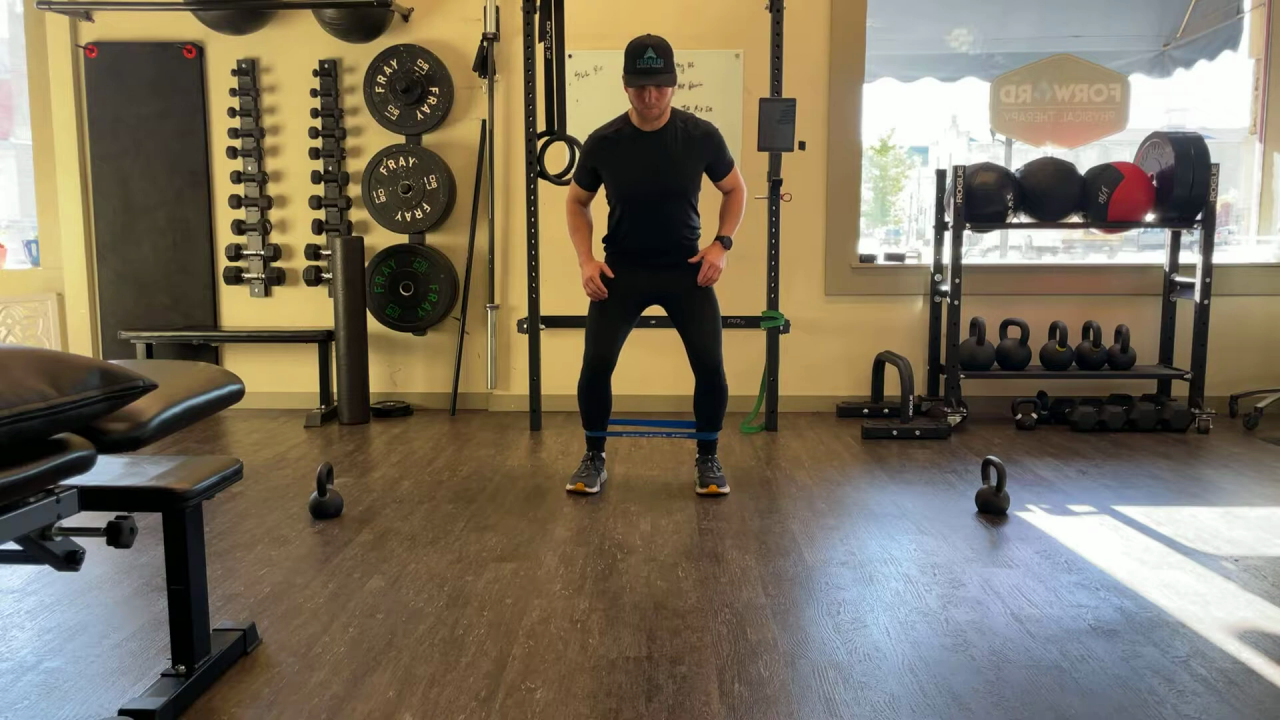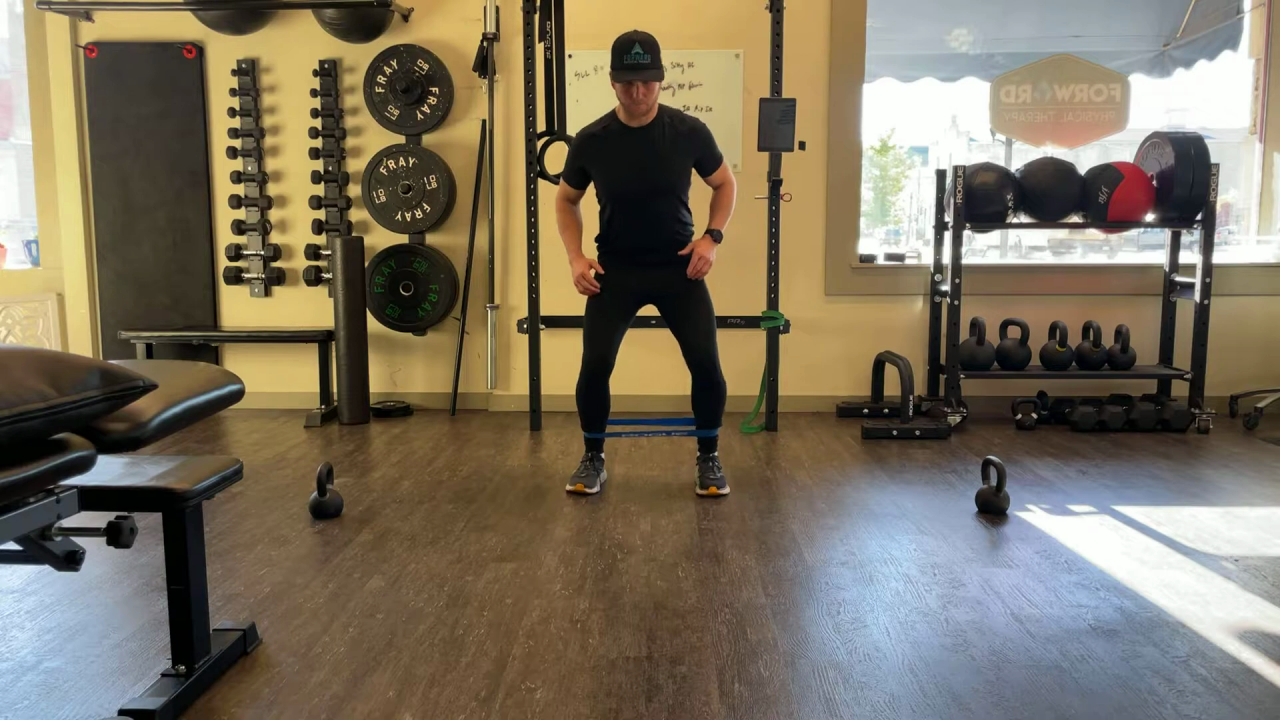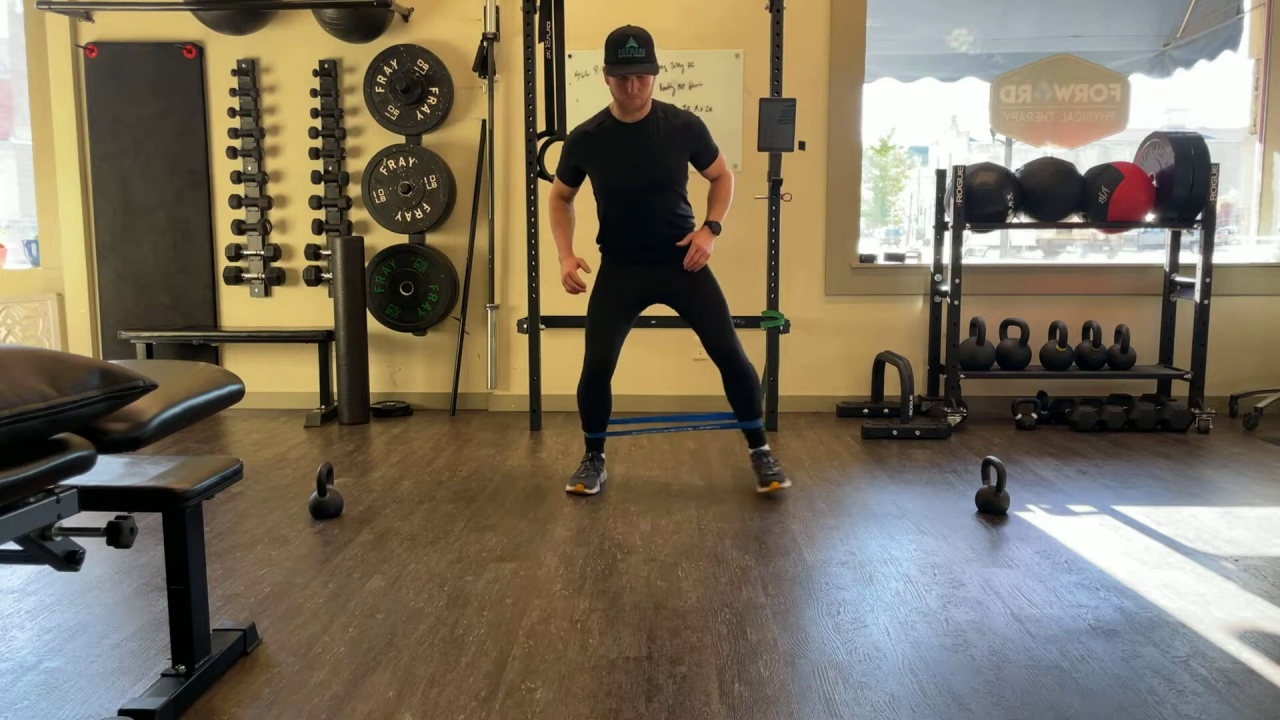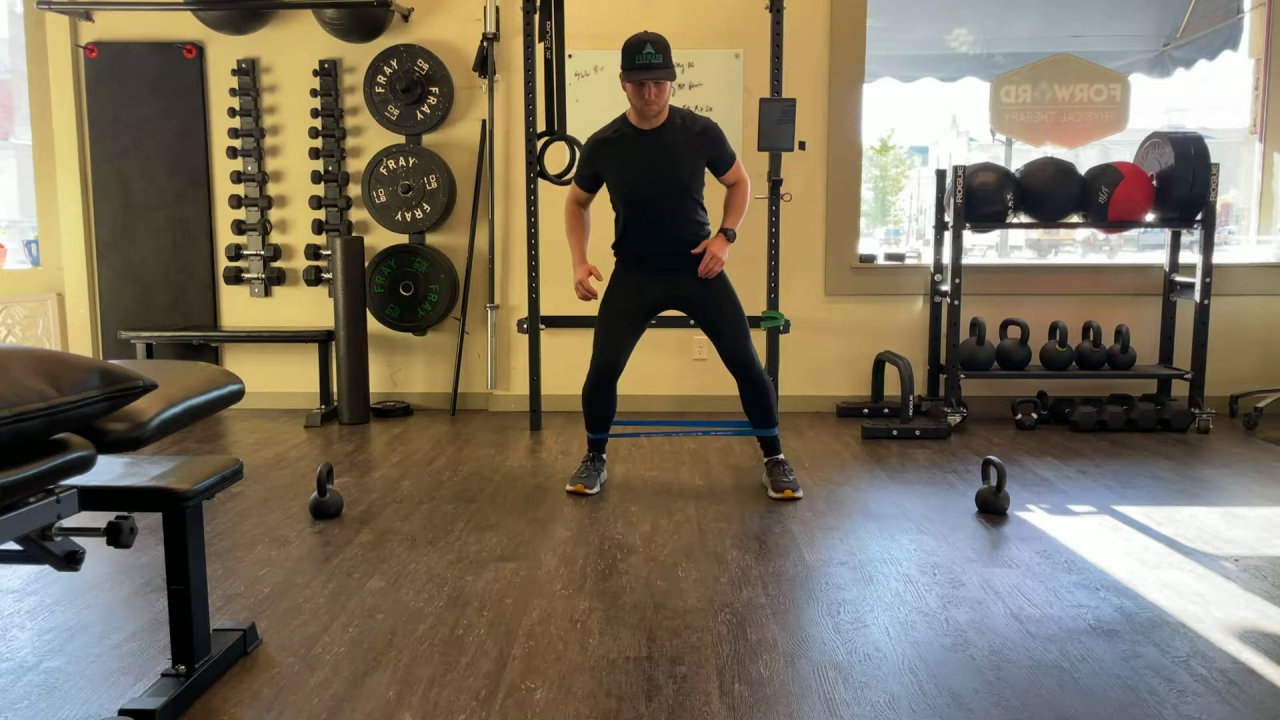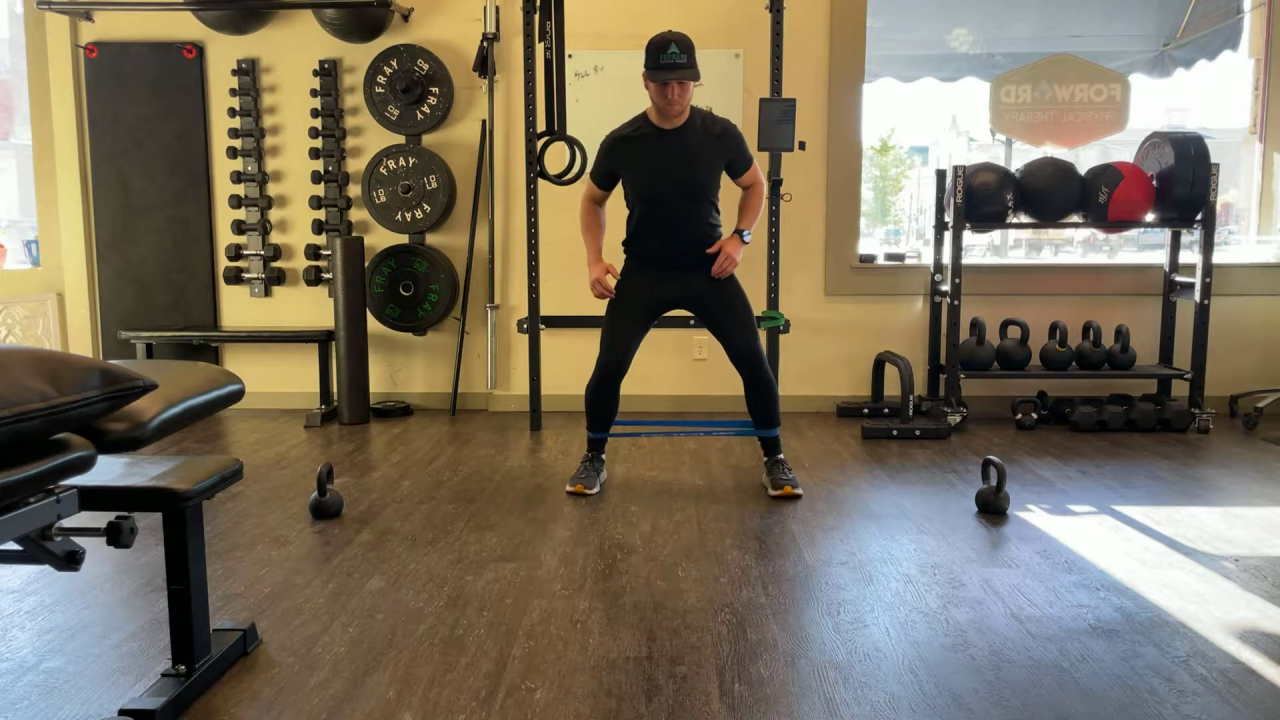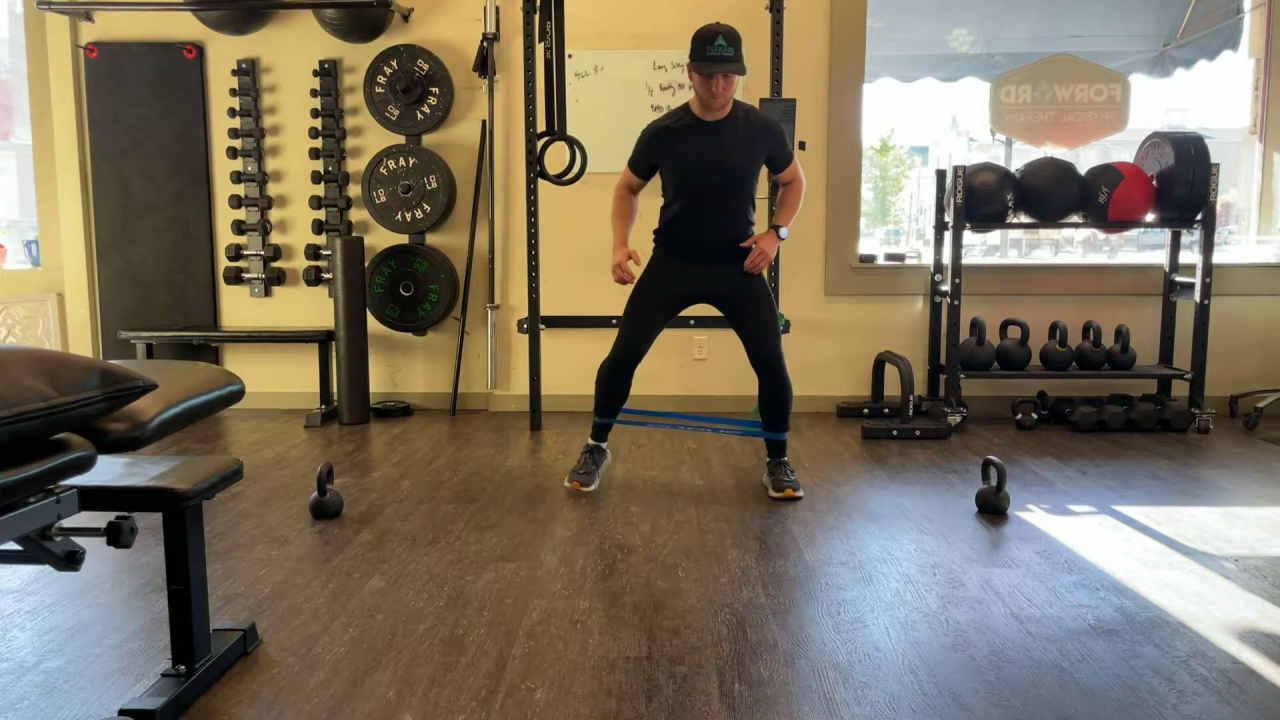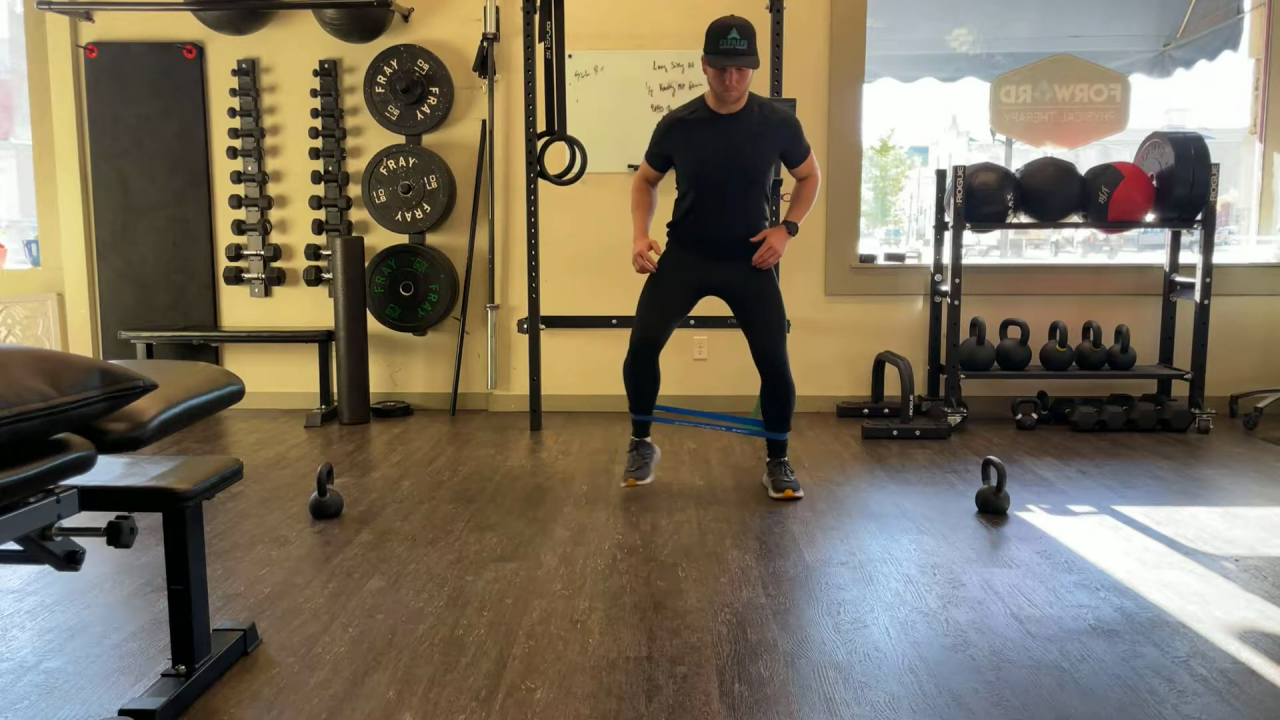
dt=0.2s
person 1, frame 1
left shoulder: (701, 136)
right shoulder: (603, 142)
left elbow: (735, 189)
right elbow: (577, 201)
left wrist: (721, 243)
right wrist: (586, 259)
left hip: (686, 268)
right hip: (622, 269)
left knee: (710, 365)
right knee: (596, 363)
left ankle: (707, 458)
right ankle: (594, 457)
person 1, frame 2
left shoulder: (689, 132)
right shoulder: (591, 141)
left elbow: (724, 184)
right elbow: (566, 199)
left wrist: (711, 237)
right wrist: (576, 256)
left hip: (678, 266)
right hip: (615, 269)
left knee: (706, 363)
right knee: (594, 365)
left ankle: (708, 456)
right ankle: (593, 457)
person 1, frame 3
left shoulder: (684, 126)
right shoulder: (585, 138)
left elbow: (721, 177)
right elbow: (559, 196)
left wrist: (710, 229)
right wrist: (565, 254)
left hip: (682, 261)
right hip: (620, 268)
left knee: (729, 355)
right knee: (597, 365)
left ankle: (759, 450)
right ankle: (593, 457)
person 1, frame 4
left shoulder: (701, 132)
right shoulder: (603, 145)
left elbow: (738, 182)
right elbow: (577, 202)
left wrist: (725, 236)
right wrist: (579, 260)
left hip: (697, 268)
right hip: (634, 273)
left knee: (745, 362)
right knee: (603, 370)
left ankle: (774, 459)
right ankle: (595, 458)
person 1, frame 5
left shoulder: (720, 134)
right shoulder: (621, 142)
left elbow: (754, 185)
right elbow: (592, 200)
left wrist: (739, 237)
right wrist: (594, 259)
left hip: (708, 268)
right hip: (643, 272)
left knee: (753, 362)
right knee: (609, 368)
left ankle: (774, 459)
right ankle: (594, 457)
person 1, frame 6
left shoulder: (762, 128)
right shoulder: (662, 133)
left elbow: (793, 181)
right elbow: (627, 188)
left wrist: (775, 232)
right wrist: (620, 245)
left hip: (737, 265)
right hip: (673, 262)
left knee: (771, 363)
right knee: (624, 354)
left ankle: (777, 461)
right ankle: (596, 447)
person 1, frame 7
left shoulder: (778, 122)
right shoulder: (677, 124)
left elbow: (809, 177)
right elbow: (645, 181)
left wrist: (786, 229)
right wrist: (640, 234)
left hip: (749, 259)
right hip: (683, 255)
left knee: (774, 365)
right knee: (643, 344)
left ankle: (777, 461)
right ankle: (641, 443)
